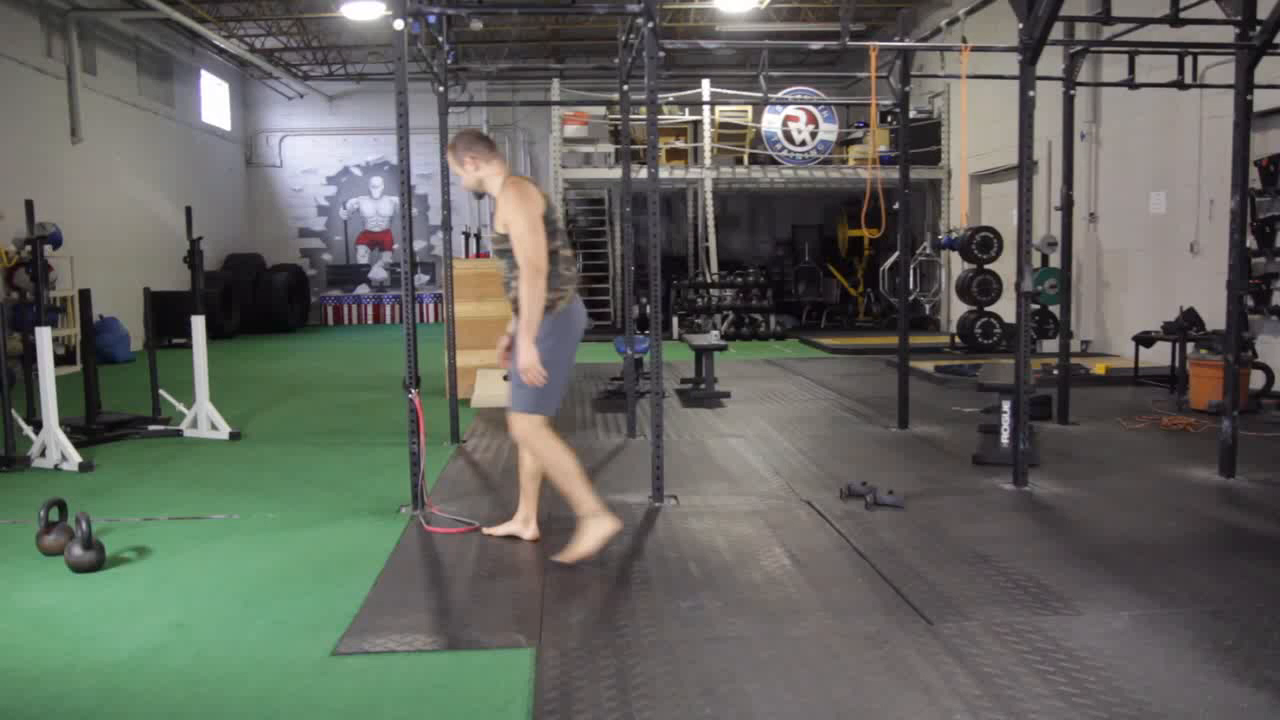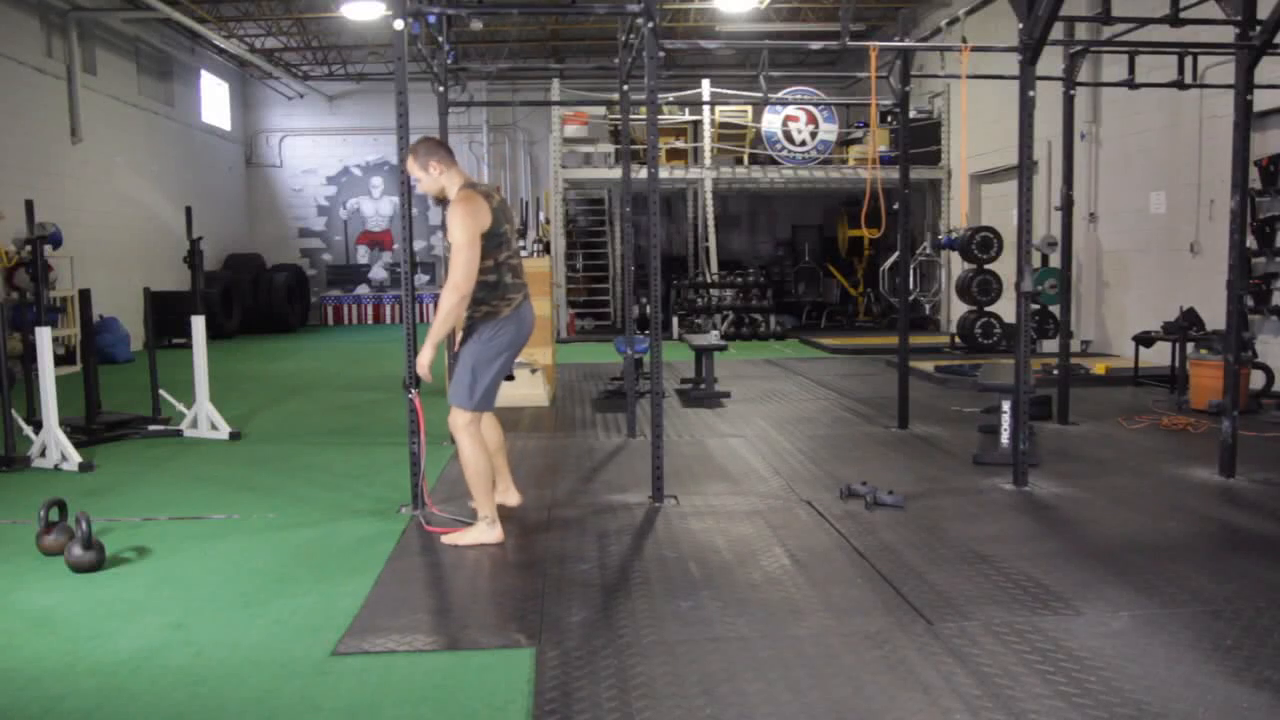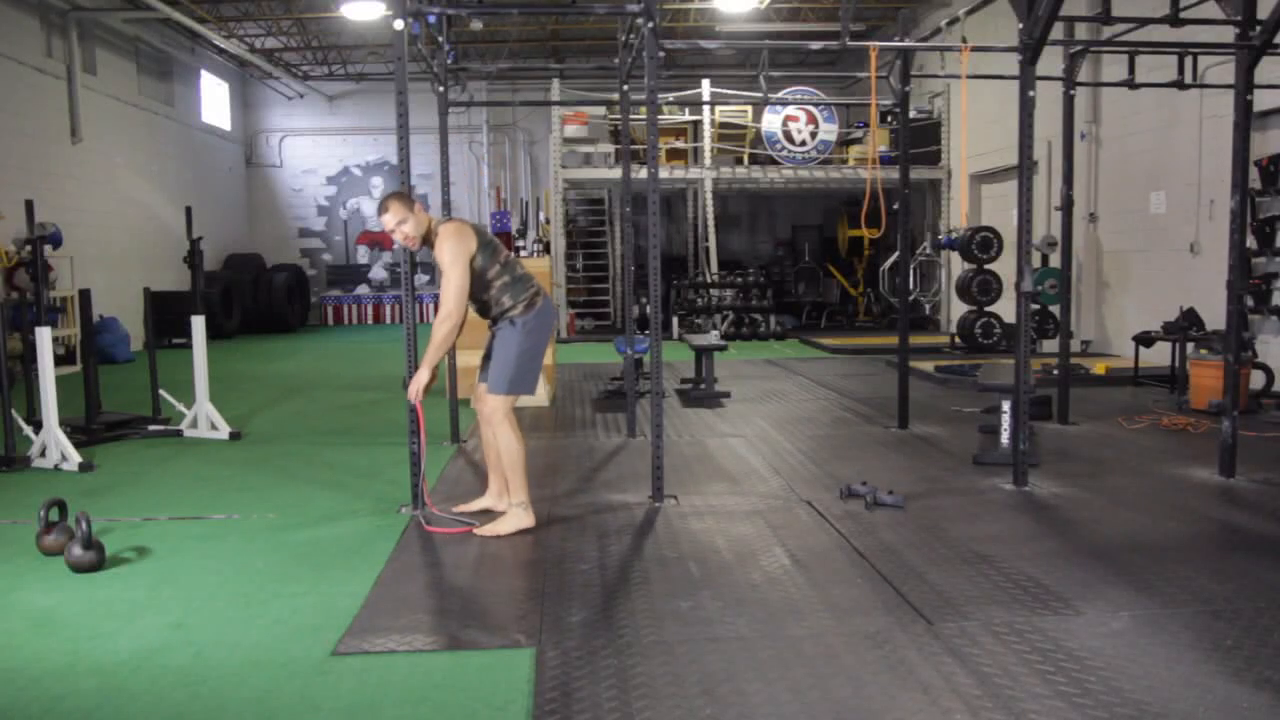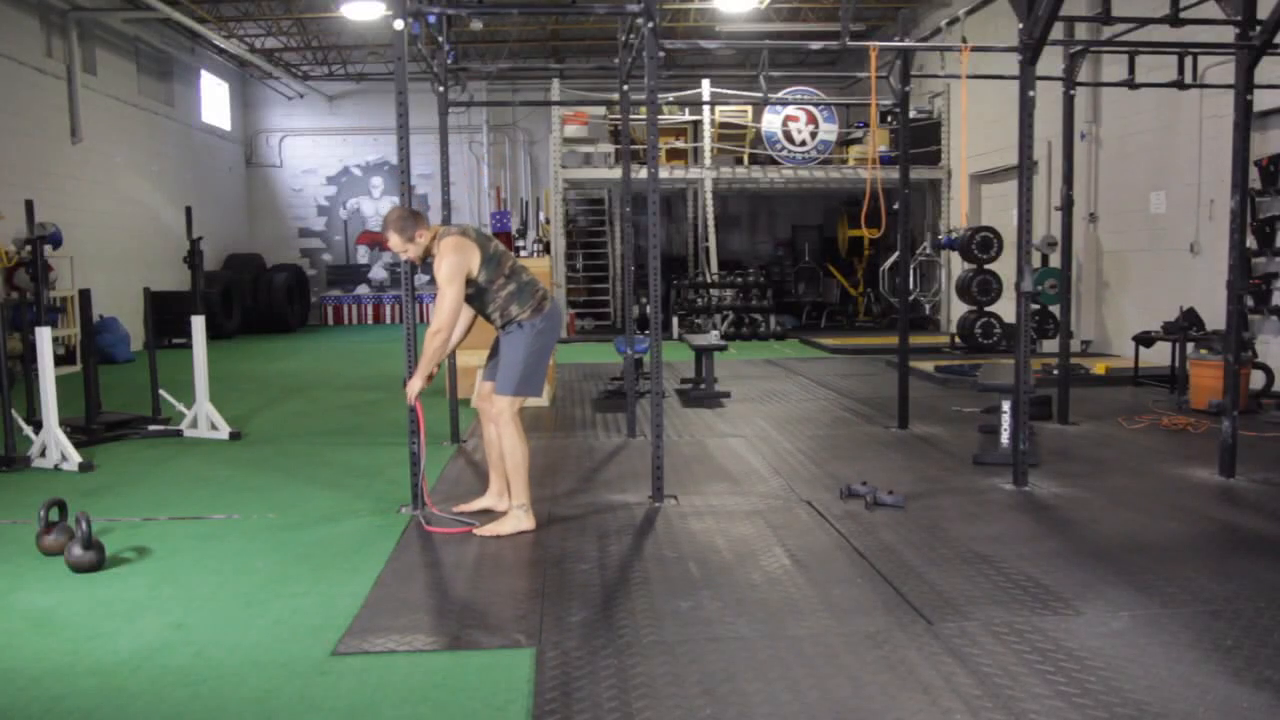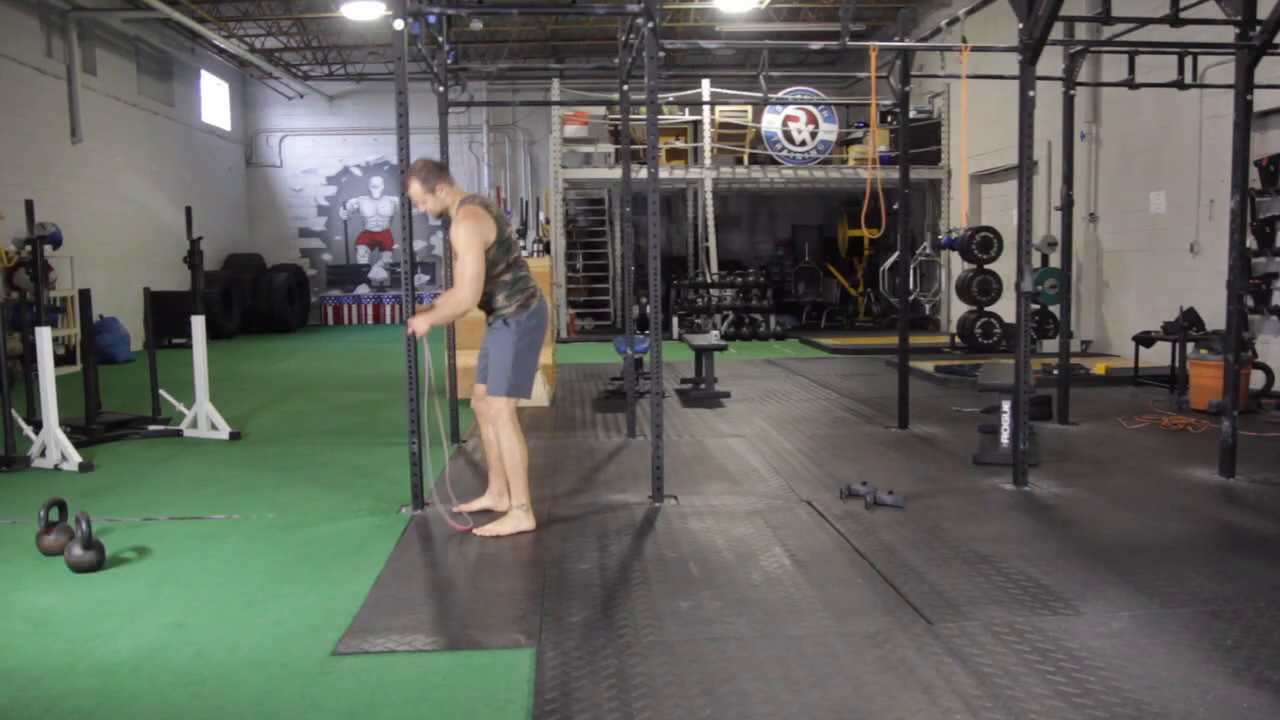
dt=0.5s
person 1, frame 1
left shoulder: (512, 195)
right shoulder: (514, 193)
left elbow: (536, 271)
left wrist: (528, 342)
right wrist: (515, 329)
left hip: (551, 319)
right hip: (552, 316)
left knee: (528, 427)
right knee: (529, 423)
left ankle: (595, 516)
right ankle: (525, 520)
person 1, frame 2
left shoulder: (463, 207)
right shoulder: (486, 196)
left elbow: (459, 287)
left wrist: (430, 345)
right wrist: (466, 326)
left hip: (496, 322)
right hip: (513, 314)
left knee: (463, 421)
right knee: (476, 407)
left ankle: (488, 525)
right ankle: (503, 488)
person 1, frame 3
left shoulder: (449, 238)
right shoulder: (444, 242)
left elbow: (449, 315)
right elbow: (455, 313)
left wrist: (425, 368)
right wrist: (435, 363)
left hip: (527, 317)
right hip: (512, 319)
left knee: (497, 409)
right knee: (483, 404)
left ankle: (521, 510)
right ankle: (497, 494)
person 1, frame 4
left shoulder: (450, 254)
right shoulder: (453, 240)
left elbow: (440, 328)
right elbow: (465, 312)
left wrist: (419, 375)
right wrist: (436, 362)
left hip: (533, 321)
right hip: (520, 322)
left knee: (503, 411)
right knee: (485, 403)
left ankle: (521, 512)
right ankle: (498, 494)
person 1, frame 5
left shoulder: (466, 221)
right shoulder: (474, 209)
left elbow: (467, 297)
left wrist: (429, 320)
right wrist: (436, 306)
left hip: (517, 319)
right hip: (507, 317)
left knee: (500, 411)
right knee: (483, 402)
left ankle: (521, 512)
right ankle: (498, 493)
